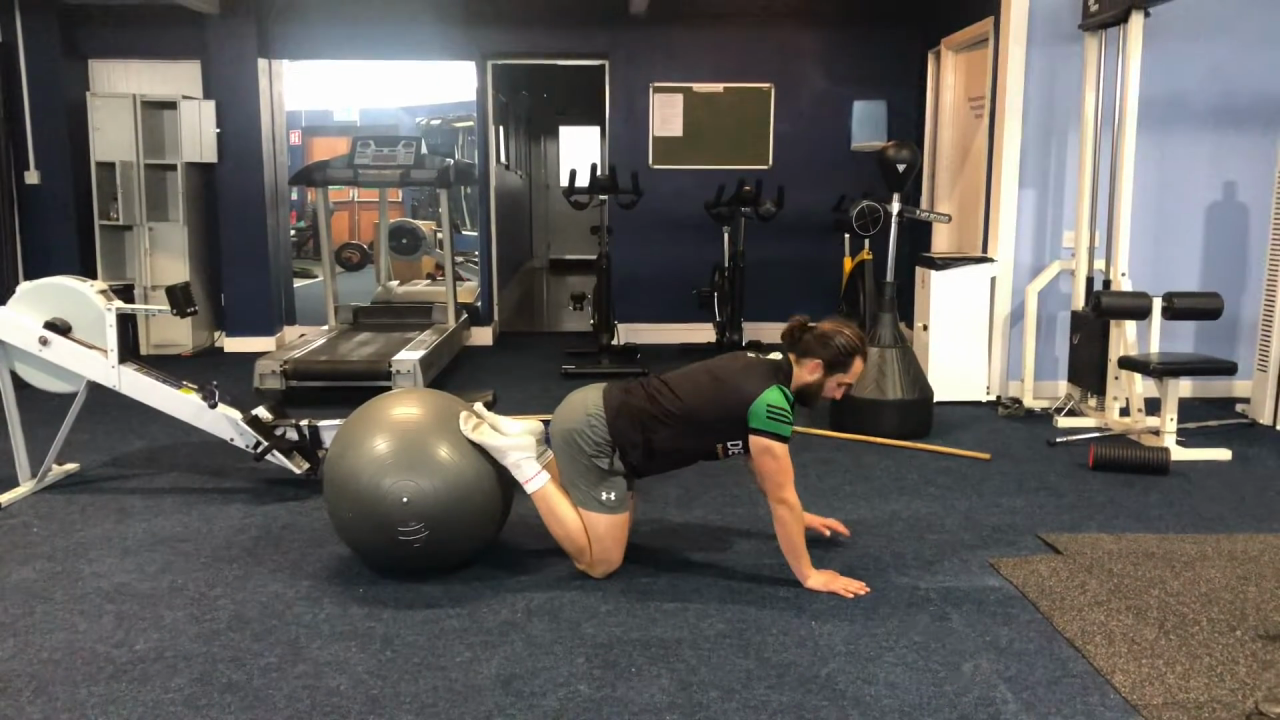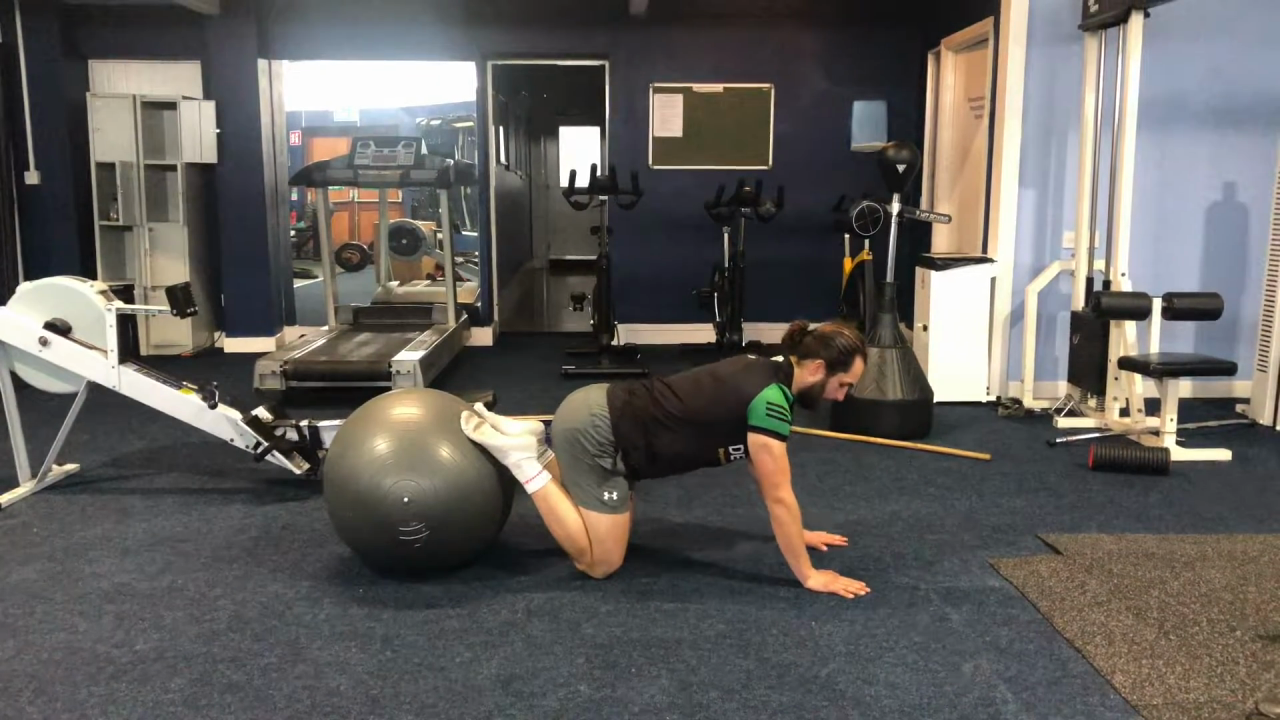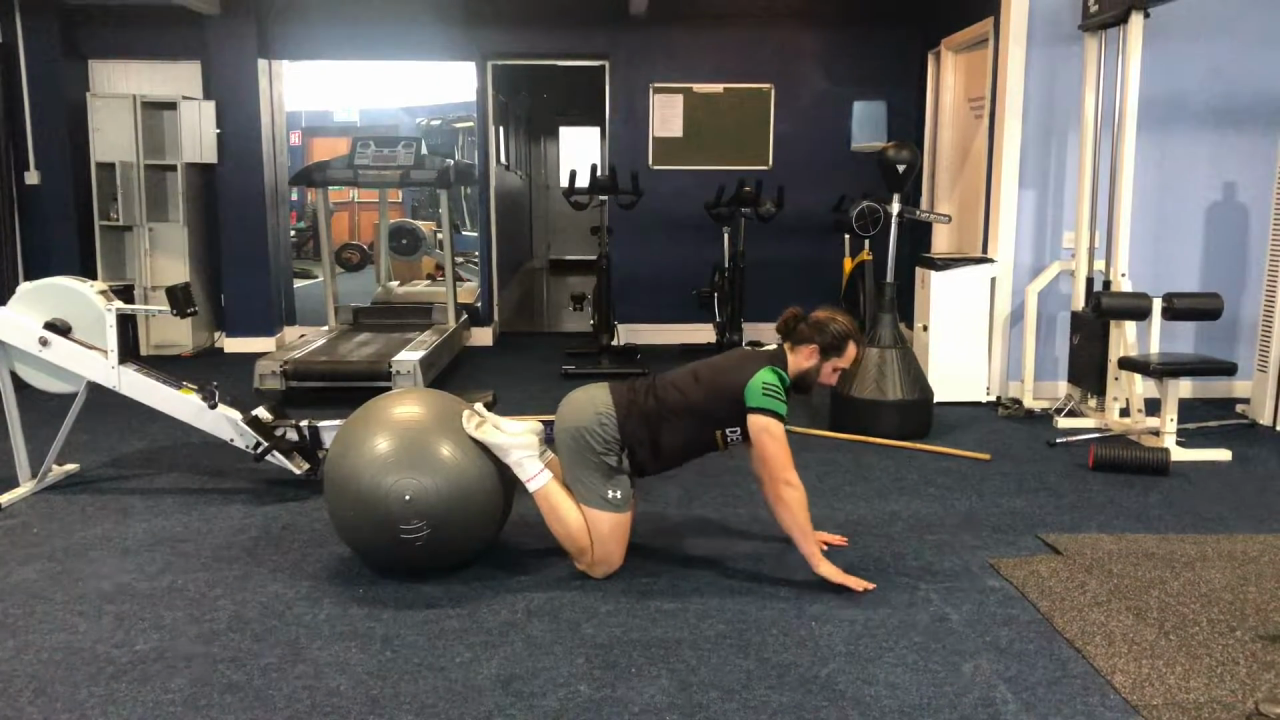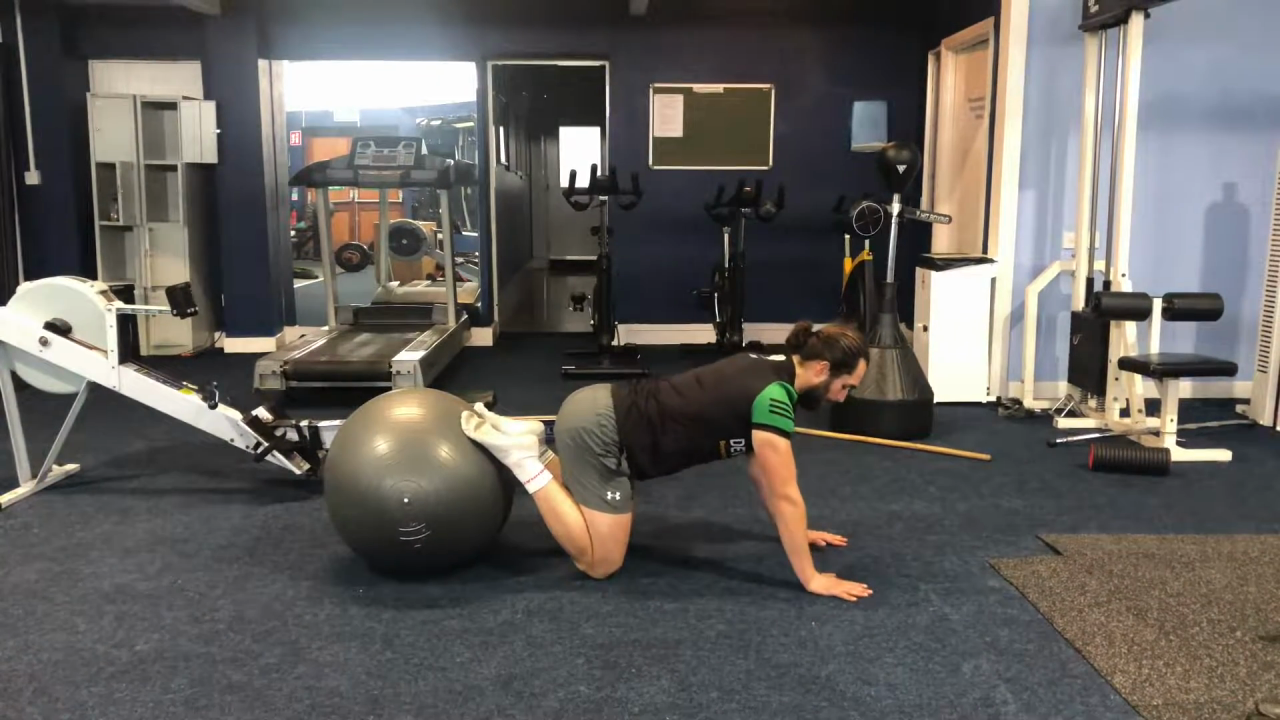
dt=0.3s
person 1, frame 1
left shoulder: (767, 369)
right shoulder: (770, 399)
left elbow: (761, 462)
right elbow: (781, 497)
left wrist: (800, 518)
right wrist: (808, 576)
left hip: (596, 410)
right hip: (593, 432)
left knee: (615, 521)
right knee: (601, 562)
left ankle: (524, 438)
right ankle: (519, 456)
person 1, frame 2
left shoulder: (768, 373)
right shoulder: (770, 397)
left elbow: (765, 472)
right elbow: (778, 497)
left wrist: (796, 532)
right wrist: (808, 576)
left hip: (597, 410)
right hip: (596, 432)
left knee: (612, 521)
right knee: (601, 561)
left ankle: (528, 441)
right ankle: (520, 456)
person 1, frame 3
left shoulder: (762, 365)
right shoulder: (766, 383)
left elbow: (764, 469)
right elbow: (784, 481)
left wrist: (800, 530)
right wrist: (820, 565)
left hip: (596, 410)
right hip: (598, 429)
left knee: (595, 513)
right knee: (600, 562)
left ankle: (523, 440)
right ankle: (521, 454)
person 1, frame 4
left shoulder: (768, 372)
right shoulder: (774, 397)
left elbow: (761, 472)
right elbow: (786, 495)
left wrist: (797, 533)
right wrist: (811, 578)
left hip: (597, 411)
right hip: (598, 431)
left knee: (602, 523)
right knee: (601, 562)
left ankle: (526, 442)
right ankle: (521, 455)
